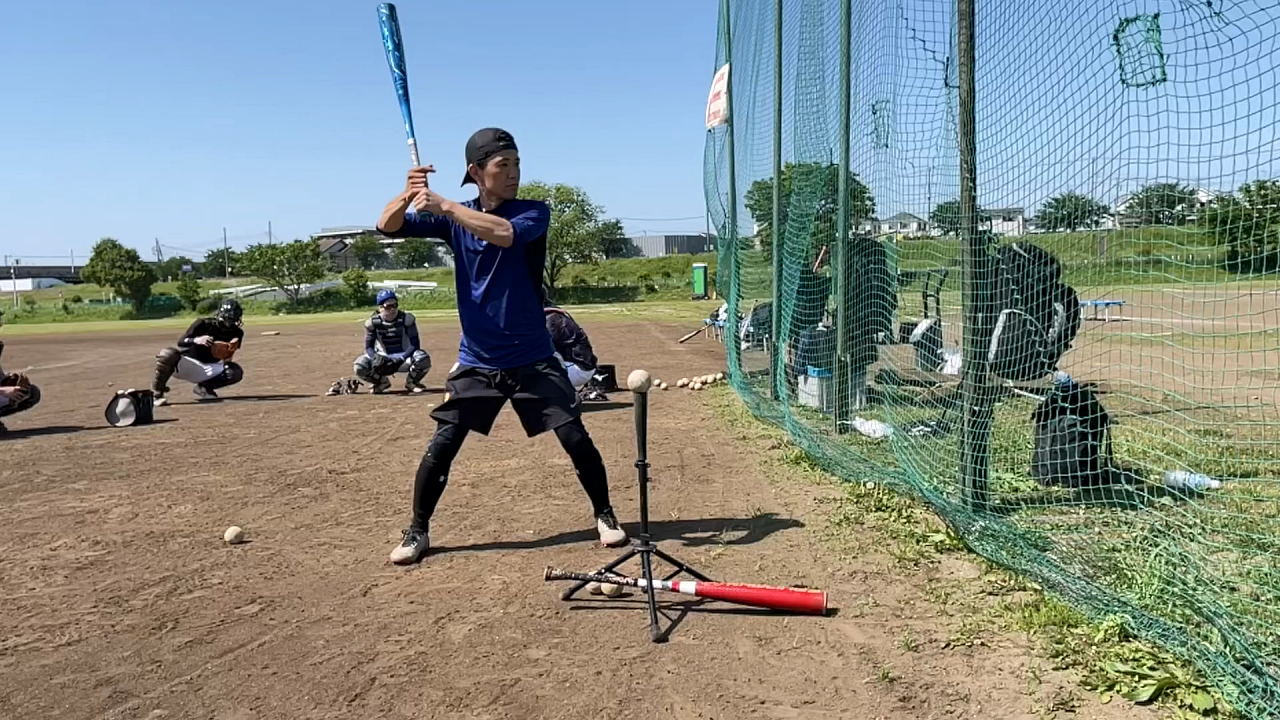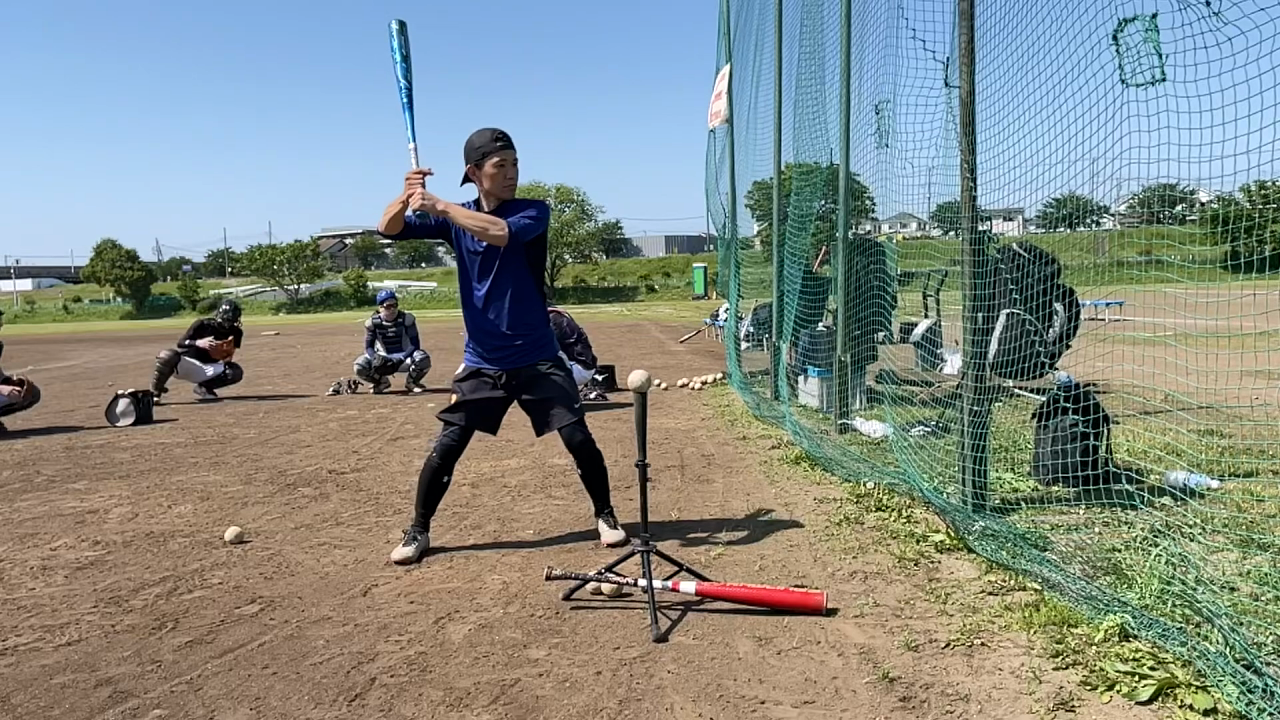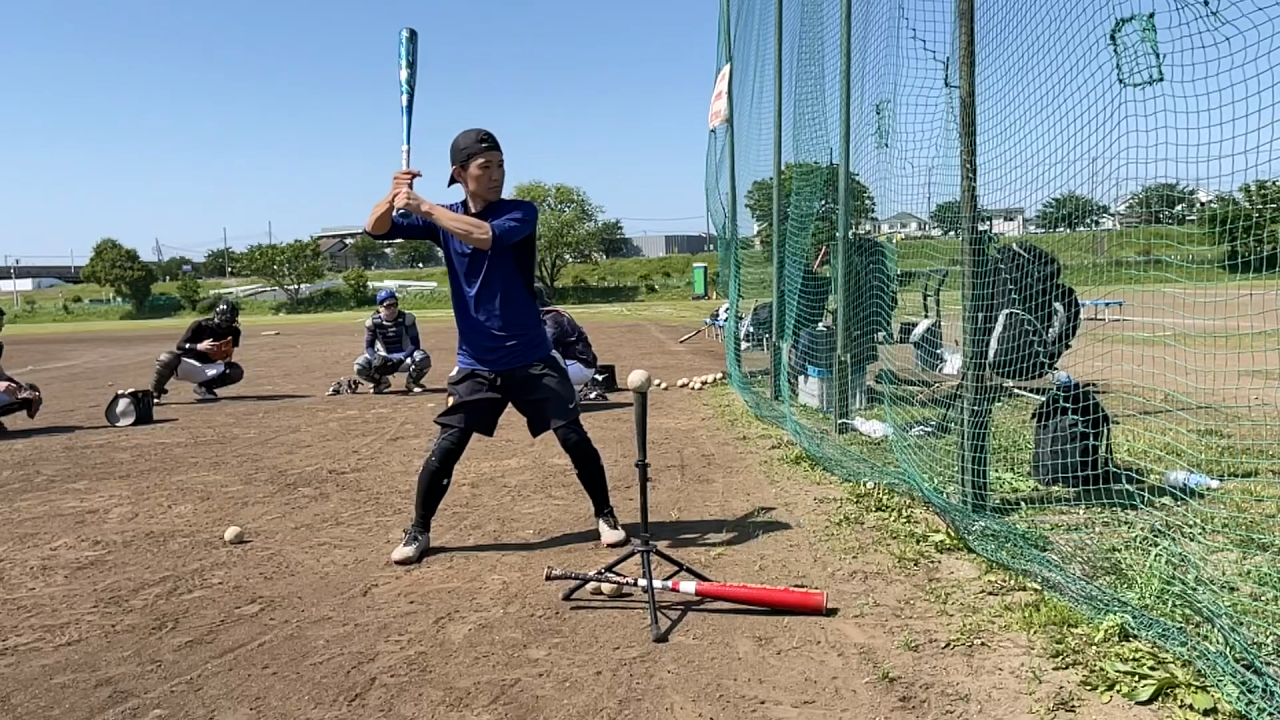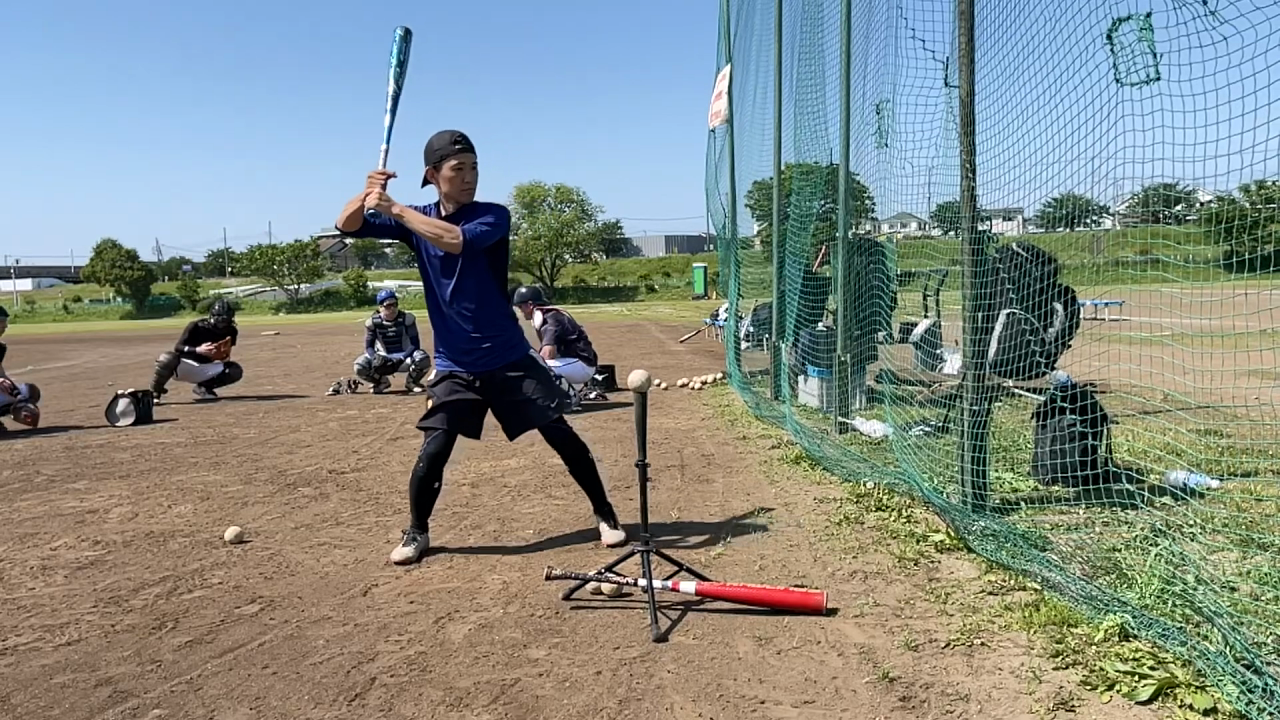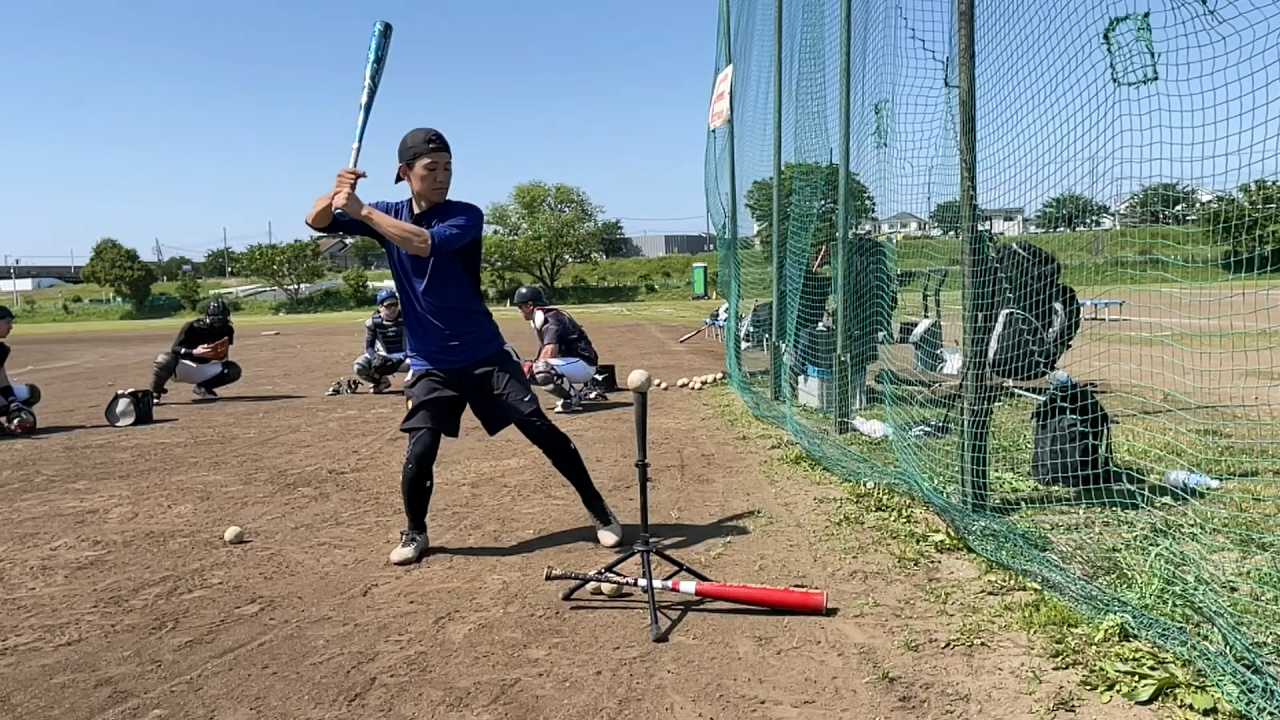
dt=0.5s
person 1, frame 1
left shoulder: (533, 213)
right shoulder: (453, 218)
left elbow: (504, 233)
right elbow: (388, 226)
left wrist: (443, 205)
right wrist: (409, 192)
left hip: (532, 359)
right hip: (476, 362)
left knee: (575, 438)
right knee: (441, 446)
left ankle: (604, 513)
right ankle: (417, 530)
person 1, frame 2
left shoulder: (533, 212)
right shoulder: (455, 218)
left elbow: (501, 232)
right elbow: (389, 230)
left wrist: (439, 206)
right wrist: (407, 195)
left hip: (537, 359)
right hip: (482, 363)
left knee: (578, 439)
right knee: (446, 447)
left ankle: (605, 514)
right ankle: (418, 530)
person 1, frame 3
left shoulder: (520, 213)
right shoulder: (443, 217)
left elbow: (486, 235)
right elbow: (376, 229)
left wrist: (425, 206)
right wrist: (394, 195)
left hip: (531, 359)
right hip: (476, 364)
left knee: (574, 438)
right knee: (445, 450)
left ankle: (605, 514)
right ankle: (418, 530)
person 1, frame 4
left shoulder: (494, 216)
right shoulder: (417, 218)
left elbow: (457, 240)
right elbow: (347, 226)
left wrist: (395, 208)
right wrist: (367, 194)
left hip: (510, 359)
right hip: (453, 366)
left knee: (561, 436)
right knee: (433, 453)
left ankle: (604, 513)
right ankle: (417, 531)
person 1, frame 5
left shoulder: (466, 216)
right shoulder: (389, 214)
left elbow: (425, 244)
right elbow: (318, 221)
left wrist: (363, 211)
right wrist: (337, 192)
left hip: (485, 354)
right hip: (429, 364)
left knee: (539, 429)
right knee: (420, 452)
left ankle: (597, 509)
right ankle: (415, 532)
